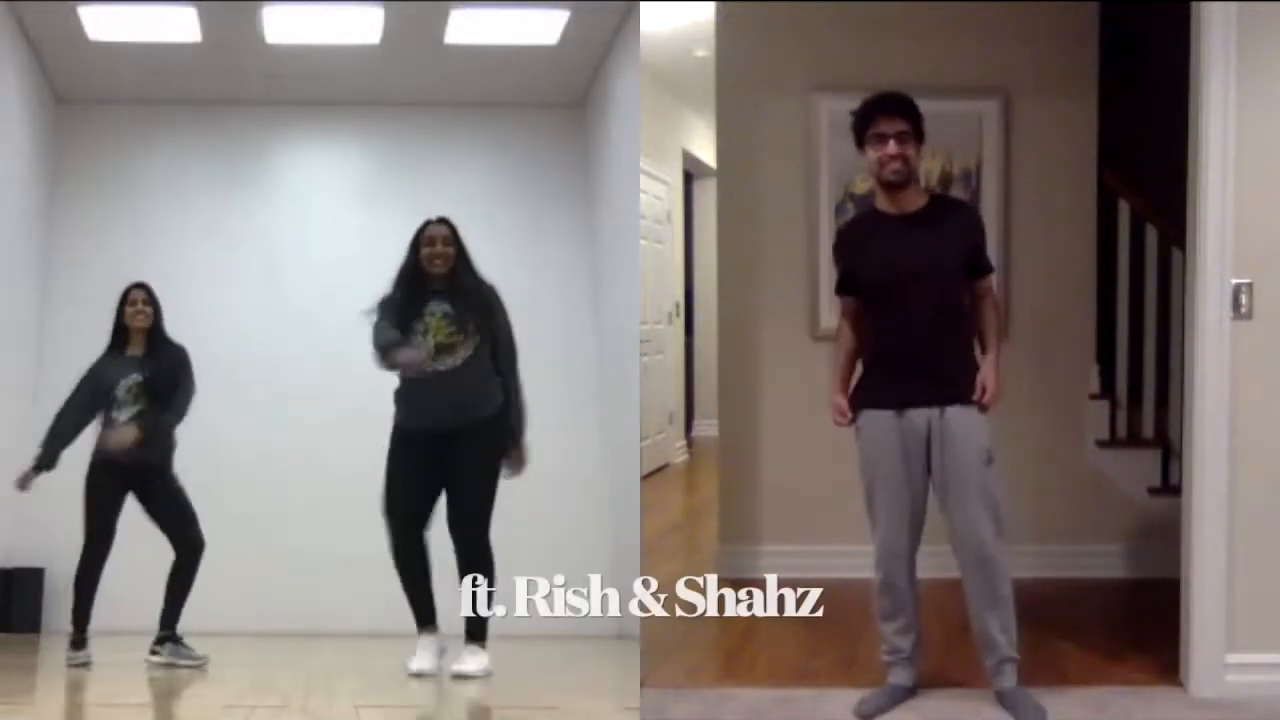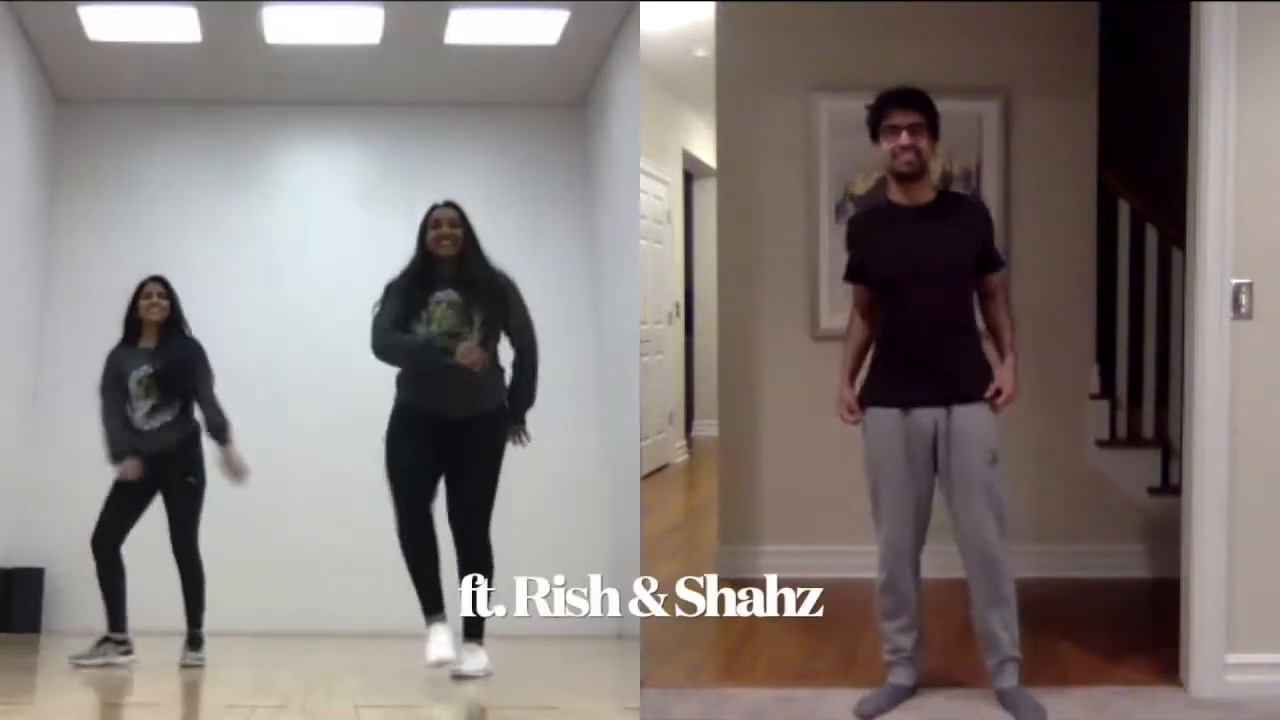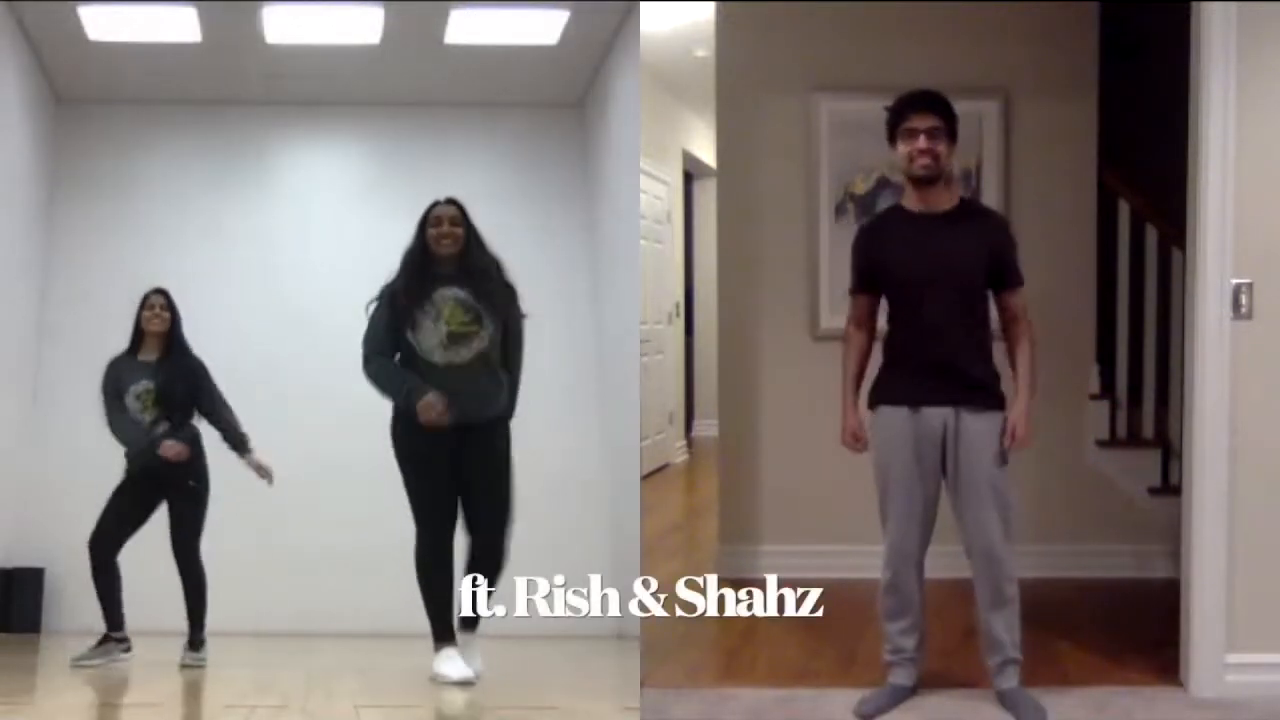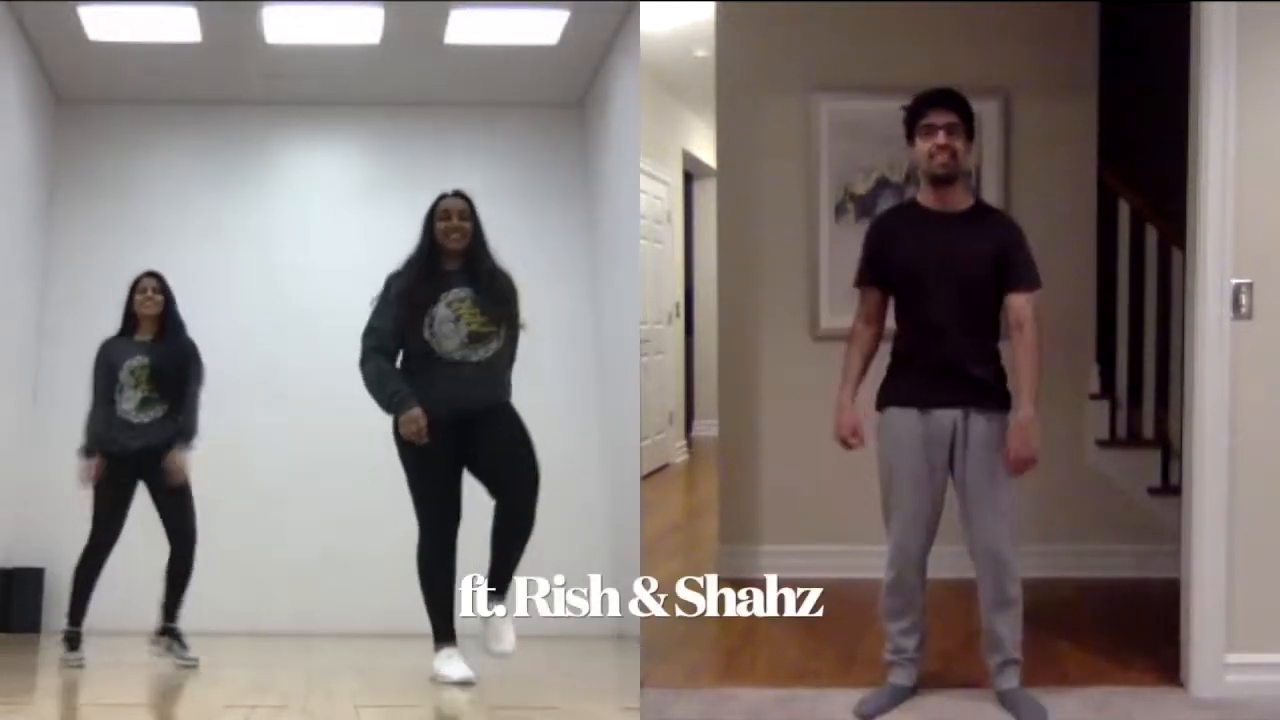
dt=0.2s
person 1, frame 1
left shoulder: (960, 220)
right shoulder: (853, 237)
left elbow: (983, 296)
left wrist: (991, 360)
right wrist: (839, 386)
left hip: (958, 405)
right hip: (882, 409)
left knee: (980, 543)
right knee: (892, 548)
person 1, frame 2
left shoulder: (971, 216)
right shoulder: (864, 228)
left elbow: (993, 292)
left wrist: (1008, 360)
right wrist: (846, 379)
left hip: (967, 403)
right hip: (889, 406)
left knee: (985, 542)
right knee: (896, 546)
person 1, frame 3
left shoulder: (988, 228)
right shoulder: (876, 234)
left elbow: (1016, 317)
right elbow: (860, 323)
left wrist: (1023, 396)
right wrist: (850, 403)
left hip: (977, 407)
right hip: (899, 408)
left knee: (991, 545)
right knee: (901, 546)
person 1, frame 4
left shoulder: (1000, 230)
right shoulder: (889, 229)
left elbow: (1022, 324)
right elbow: (869, 320)
left wrist: (1025, 413)
right wrist: (845, 397)
left hip: (984, 408)
right hip: (908, 407)
left knee: (996, 548)
right knee: (905, 548)
person 2, frame 1
left shoulder: (481, 299)
right shoulder: (398, 303)
left elbow: (505, 363)
right elbow: (383, 340)
left wrist: (515, 435)
right wrist: (398, 355)
left hip: (477, 429)
right hip: (415, 432)
left knee: (470, 532)
right knee: (403, 525)
left ankle: (476, 646)
right ankle: (427, 635)
person 2, frame 2
left shoulder: (494, 287)
right shoulder: (403, 290)
left elbow: (526, 346)
right elbow: (383, 343)
left wrist: (517, 408)
right wrist: (446, 350)
left hip: (479, 421)
right hip: (416, 417)
left knee: (470, 526)
right knee: (410, 504)
left ankle: (474, 643)
right ankle: (436, 619)
person 2, frame 3
left shoulder: (494, 287)
right shoulder: (400, 293)
left elbow: (511, 353)
right elbow: (375, 358)
left wrist: (503, 407)
right wrist: (416, 394)
left hip: (484, 426)
right hip: (421, 426)
left knee: (490, 529)
right knee: (435, 529)
left ankle: (468, 631)
right ankle: (444, 647)
person 2, frame 4
left shoulder: (497, 285)
right shoulder: (406, 286)
right elbow: (374, 356)
right wrist: (402, 405)
left hip: (490, 415)
right hip: (428, 422)
left knee: (521, 494)
right knee: (439, 525)
left ankle: (496, 599)
right ankle: (445, 647)
person 3, frame 1
left shoulder: (174, 358)
right shoulder: (106, 366)
left elbow: (178, 409)
right elbow: (72, 414)
left wrist: (138, 430)
right wrist: (41, 463)
left hip: (156, 470)
right hip: (109, 469)
left knee: (191, 544)
right knee: (95, 551)
left ankle: (166, 639)
right ankle: (79, 639)
person 3, frame 2
left shoulder: (188, 350)
right shoulder: (120, 357)
left elbow: (206, 398)
right elbow: (112, 411)
left wrist: (226, 445)
right wrist: (121, 457)
left hip: (183, 462)
right hip: (140, 463)
left knee: (185, 548)
right knee: (104, 540)
left ankle: (194, 638)
right ankle: (117, 638)
person 3, frame 3
left shoulder: (187, 365)
right shoulder: (118, 369)
left elbow: (216, 410)
right elbow: (118, 420)
left wrist: (246, 452)
right wrist: (155, 445)
left hip: (187, 470)
right hip: (142, 472)
left knee: (186, 553)
right knee: (101, 544)
left ankle: (196, 640)
right ankle: (116, 636)
person 3, frame 4
left shoulder: (181, 348)
right shoulder: (110, 349)
left elbow: (189, 400)
right elbow: (101, 404)
left wrist: (182, 446)
right wrist: (91, 453)
left hip: (163, 456)
right hip: (115, 458)
left knee: (184, 540)
right knee: (101, 541)
left ankle: (168, 629)
right ankle: (73, 632)
